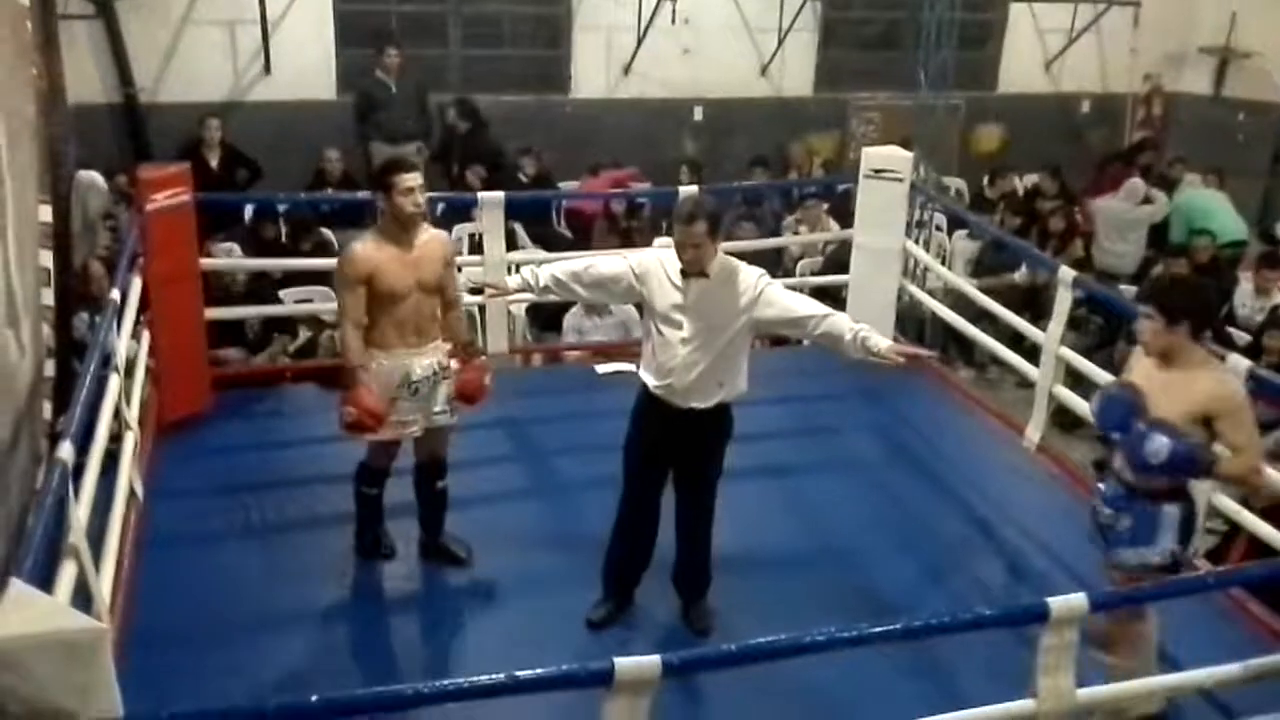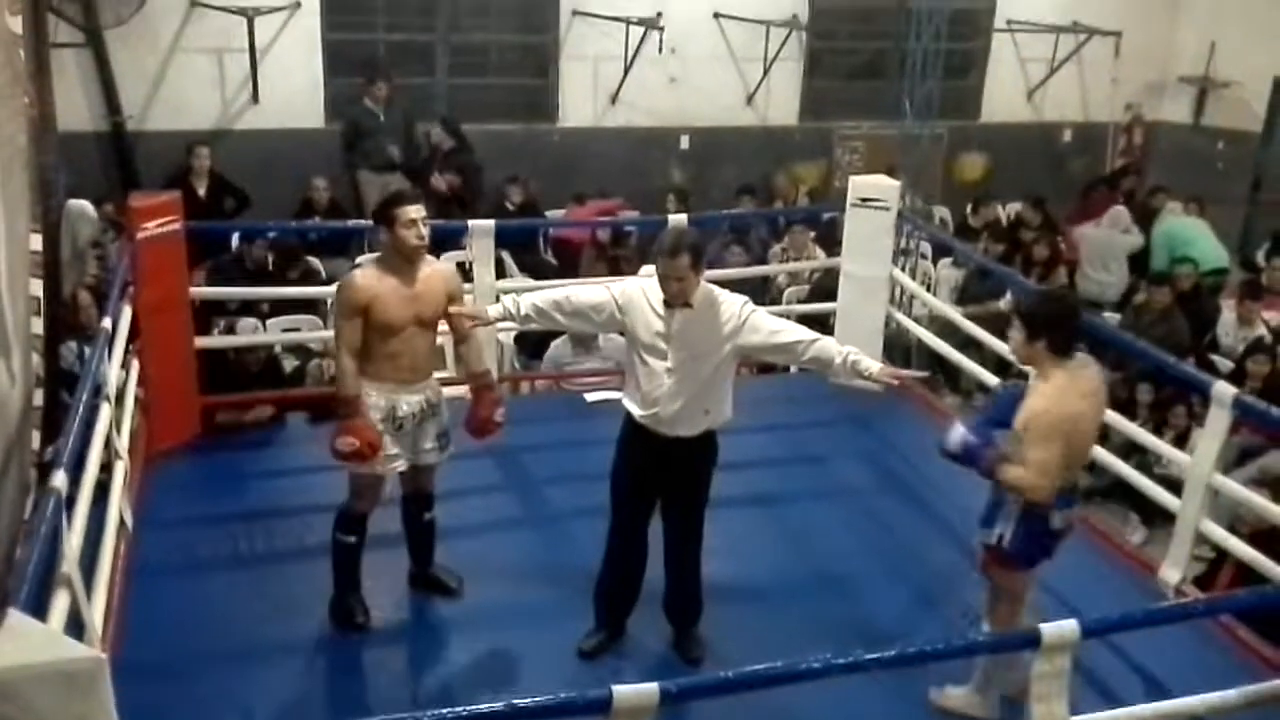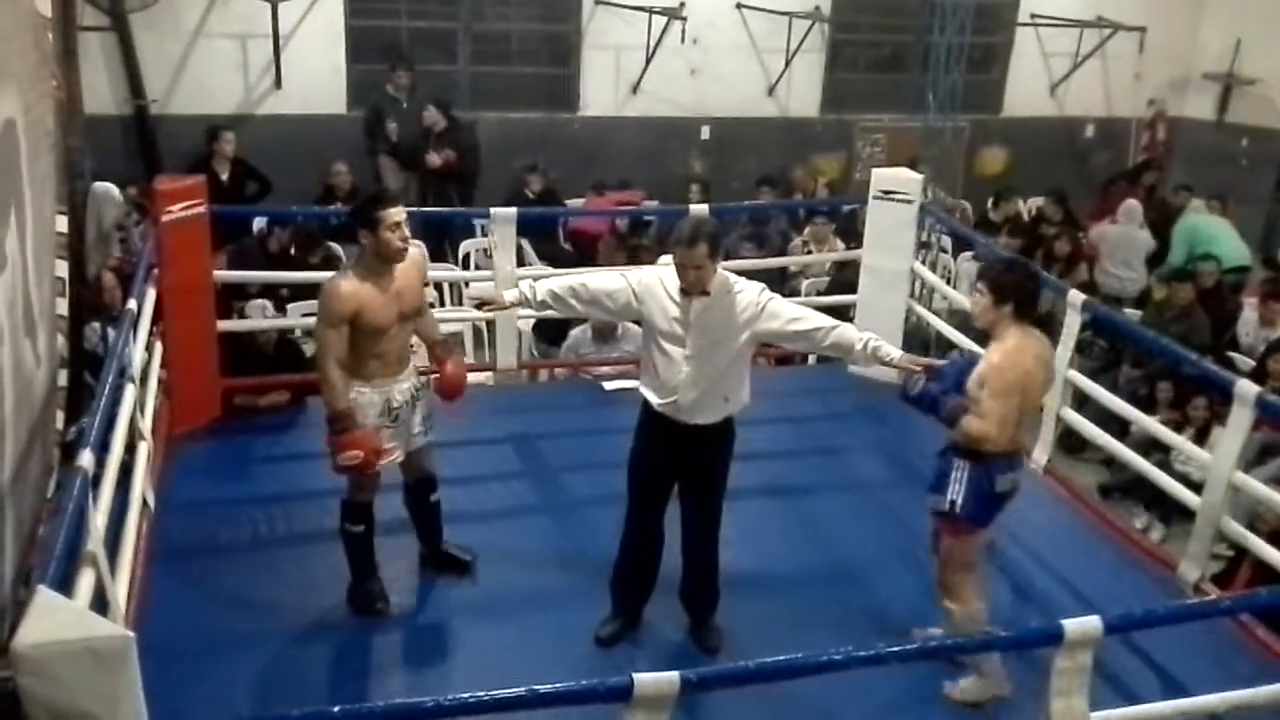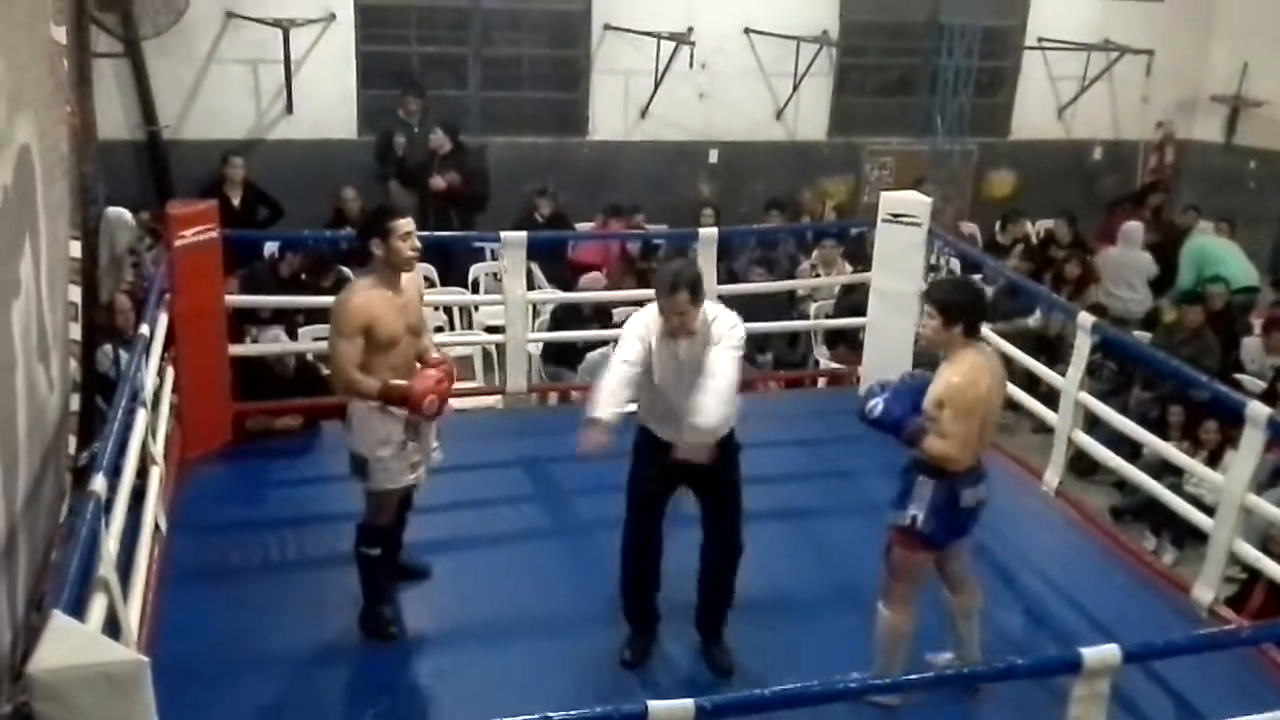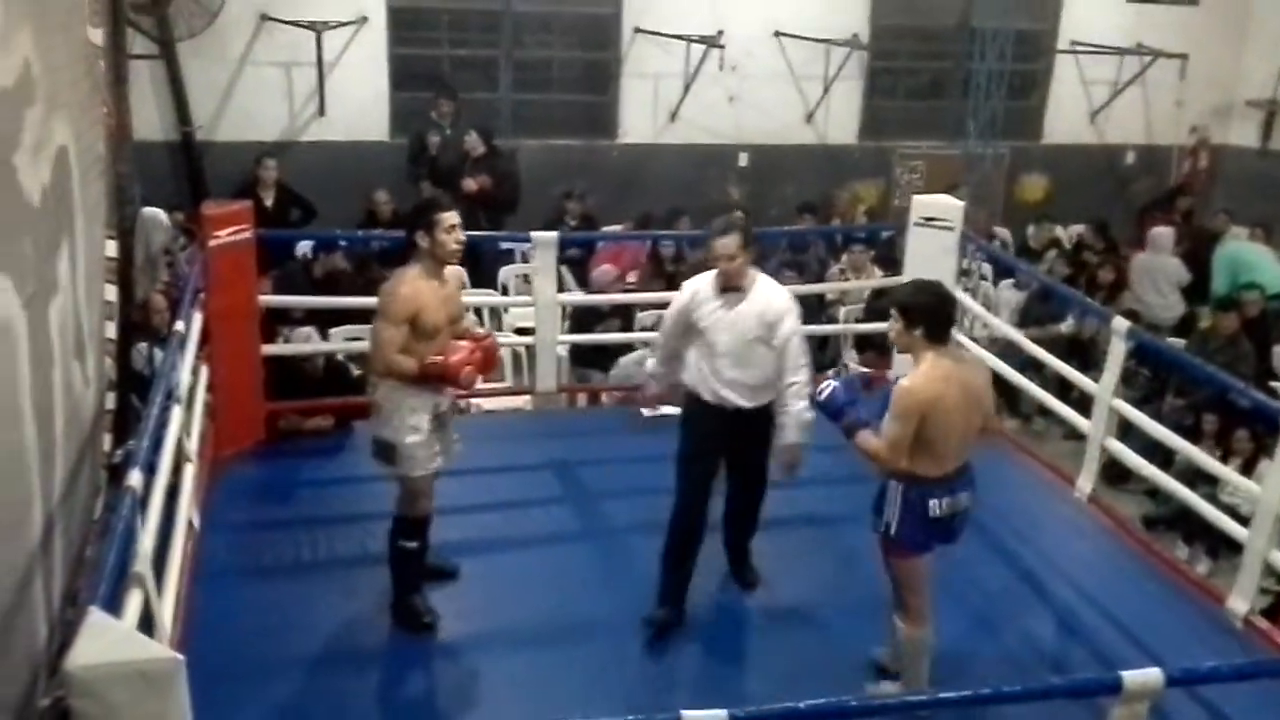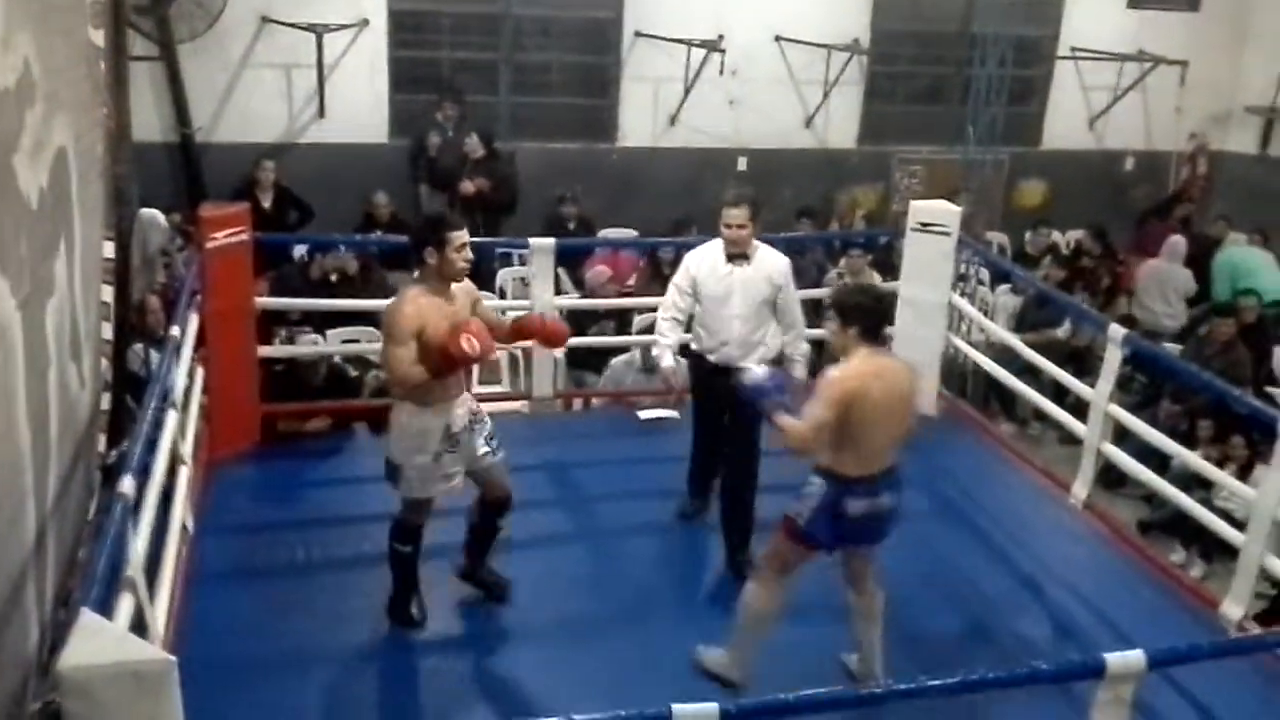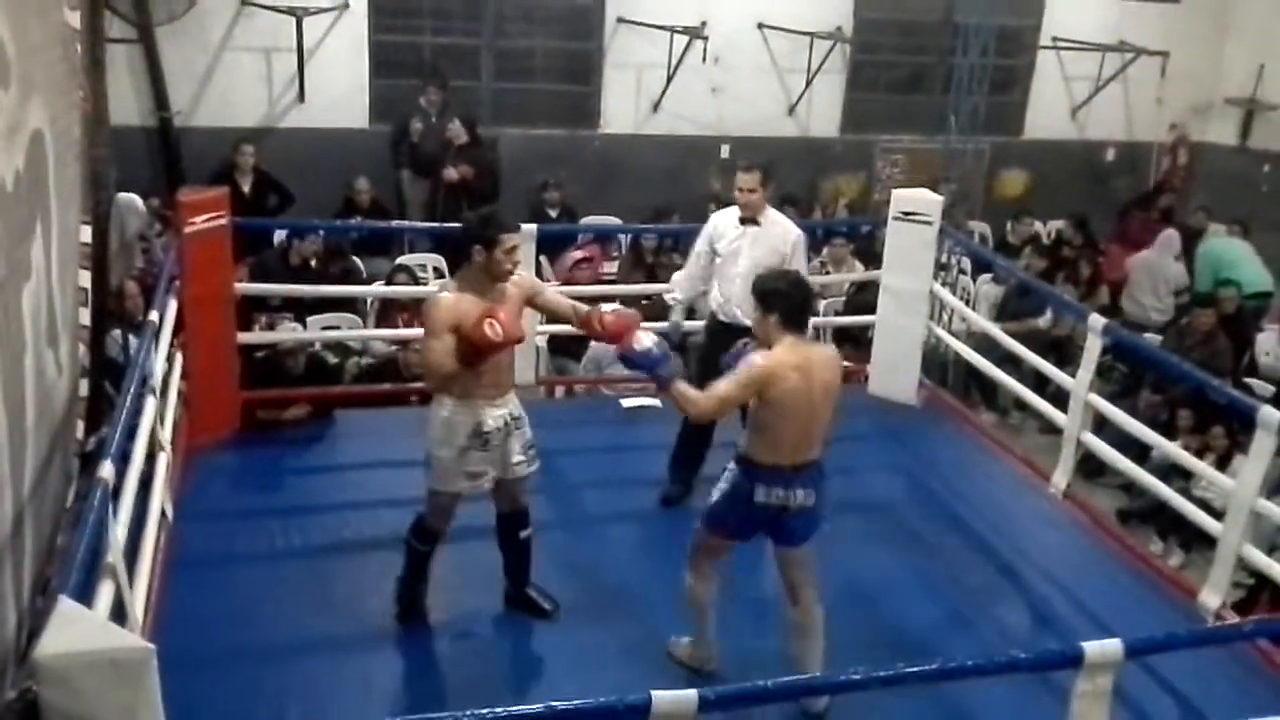
dt=0.5s
person 1, frame 1
left shoulder: (1219, 389)
right shoulder: (1142, 356)
left elbow: (1250, 470)
left wrist: (1190, 458)
right wrist: (1110, 410)
left hip: (1156, 514)
right hip: (1117, 494)
left knee: (1110, 626)
right knee: (1123, 610)
person 1, frame 2
left shoulder: (1050, 404)
right shoulder: (1087, 369)
left elbow: (1036, 486)
left wrist: (981, 456)
right wrist: (1018, 409)
left hip: (1028, 513)
right hip: (1061, 498)
left knee: (1004, 607)
right knee: (998, 584)
right ankle: (1013, 670)
person 1, frame 3
left shoulder: (1006, 359)
right shoulder: (1037, 343)
left elbow: (993, 434)
left wrist: (944, 401)
right wrist: (967, 381)
left hip: (975, 471)
right hip: (1002, 466)
left knee: (956, 577)
right knee: (962, 558)
left ankle: (989, 677)
right ankle: (956, 635)
person 1, frame 4
left shoulder: (962, 379)
right shoulder: (986, 357)
left elbow: (954, 455)
left wrist: (903, 424)
right wrist: (926, 396)
left hip: (937, 490)
right hip: (967, 485)
left knee: (897, 592)
right knee: (955, 572)
left ankle: (884, 683)
right ankle: (968, 659)
person 1, frame 5
left shoulder: (913, 387)
right shoulder: (975, 367)
left elbow: (888, 457)
right elbow: (986, 423)
left wrist: (848, 414)
left hip: (916, 497)
right hip: (958, 486)
left knee: (910, 600)
right knee: (915, 580)
left ankle: (913, 690)
right ankle: (902, 659)
person 1, frame 6
left shoulder: (842, 378)
right shoulder: (905, 372)
left elbow: (802, 440)
left wrist: (770, 398)
left hip: (836, 493)
right hip: (883, 491)
left knee: (770, 574)
right knee: (862, 578)
left ankle: (735, 662)
right ankle: (870, 667)
person 1, frame 7
left shoulder: (763, 366)
right shoulder: (831, 360)
left elbow: (701, 408)
left wrist: (660, 369)
left hip: (755, 483)
right hip: (806, 483)
left knee: (701, 560)
right knee: (800, 586)
left ankle: (701, 652)
person 2, frame 1
left shoulder: (440, 243)
right shoulder: (360, 256)
right elbow: (350, 325)
left wrist: (469, 356)
right wrist: (357, 381)
left hip: (435, 360)
right hip: (386, 366)
left knee: (434, 458)
right knee: (381, 458)
left ankle: (433, 536)
right ankle: (369, 529)
person 2, frame 2
left shoulder: (445, 277)
right shoulder: (359, 285)
left elbow: (464, 338)
right elbow: (345, 354)
left wrist: (483, 388)
right wrist: (350, 412)
left hip: (425, 396)
right hip: (377, 400)
left knee: (421, 490)
right knee: (362, 501)
left ankle: (422, 568)
right ankle: (345, 591)
person 2, frame 3
left shoulder: (416, 260)
right shoulder: (342, 292)
right elbow: (329, 364)
left wrist: (442, 353)
right wrist: (344, 423)
left hip: (407, 384)
right hip: (365, 396)
left knee: (422, 473)
right knee: (362, 491)
left ankle: (434, 549)
right ankle: (364, 579)
person 2, frame 4
left shoulder: (414, 282)
right shoulder: (355, 304)
right elbow: (343, 377)
left wrist: (431, 359)
right wrist: (399, 393)
left hip: (412, 408)
right hip: (378, 416)
left knee: (404, 495)
right knee: (380, 511)
left ankle: (390, 561)
right ankle: (375, 603)
person 2, frame 5
left shoulder: (453, 276)
right shoulder: (402, 291)
right elbow: (382, 361)
left wrist: (475, 338)
right wrist: (438, 369)
left hip: (438, 397)
right hip: (407, 402)
left knee: (425, 490)
right knee: (416, 502)
left ankle: (416, 561)
right ankle: (405, 595)
person 2, frame 6
left shoulder: (464, 290)
right shoulder: (404, 310)
left elbow: (495, 327)
right elbow: (400, 383)
left wrist: (527, 327)
right wrist: (445, 362)
left hip: (463, 408)
right hip: (421, 420)
left knee: (499, 493)
right knee: (414, 515)
left ankle: (475, 563)
right ankle: (405, 593)
person 2, frame 7
left shoulder: (520, 287)
right shoulder: (444, 305)
left elbow: (569, 311)
right elbow: (435, 375)
left wrist: (599, 320)
right wrist: (474, 352)
left hip: (506, 409)
right hip: (461, 416)
left knee: (515, 506)
right knee: (439, 513)
left ankle: (519, 586)
right ankle: (412, 584)
person 3, frame 1
left shoulder: (749, 285)
right shoulder: (648, 267)
left elbow: (810, 315)
right elbow: (586, 273)
left wrist: (876, 343)
right wrist: (519, 281)
left hip: (708, 417)
right hip: (654, 407)
left knee: (696, 513)
right knee: (636, 505)
left ankle: (694, 596)
right ankle: (617, 591)
person 3, frame 2
left shoulder: (733, 313)
right shoulder: (631, 296)
left elbow: (797, 340)
right elbow: (567, 302)
left wrist: (867, 366)
right wrist: (498, 310)
left hip: (694, 445)
right hip: (639, 437)
left knee: (685, 540)
right knee: (625, 534)
left ankle: (685, 626)
right ankle: (609, 621)
person 3, frame 3
left shoulder: (750, 300)
right shoulder: (646, 285)
left elbow: (815, 326)
right elbow: (584, 289)
left wrist: (887, 353)
right wrist: (517, 295)
left hip: (712, 432)
right hip: (657, 424)
left knee: (702, 528)
right knee: (641, 521)
left ankle: (702, 615)
right ankle: (626, 609)
person 3, frame 4
left shoulder: (725, 328)
right shoulder: (641, 324)
left elbow: (722, 380)
right elbow: (622, 368)
left wrist: (703, 429)
right wrist: (599, 419)
left hip: (712, 445)
right hip: (657, 442)
left knee: (725, 541)
right knee: (639, 537)
left ankle: (712, 631)
right ankle: (641, 628)
person 3, frame 5
left shoulder: (777, 300)
right shoulder: (694, 291)
left elbow: (794, 372)
right elbow: (669, 342)
left wrist: (794, 433)
right wrist: (656, 383)
left hip: (756, 415)
right hip: (704, 410)
left knee: (747, 500)
right knee: (689, 505)
left ankle: (740, 555)
right ankle: (671, 600)
person 3, frame 6
left shoulder: (777, 265)
right shoulder: (697, 260)
left elbow: (792, 322)
right elbow: (671, 312)
left wrist: (798, 369)
right wrist: (666, 358)
right hip: (708, 366)
left knee: (742, 461)
right knee: (707, 439)
left ankle: (738, 546)
right ankle: (698, 492)
person 3, frame 7
left shoulder: (789, 235)
right shoulder: (718, 222)
right elbow: (696, 271)
right wrist: (677, 311)
right hip: (720, 326)
right ankle: (682, 474)
